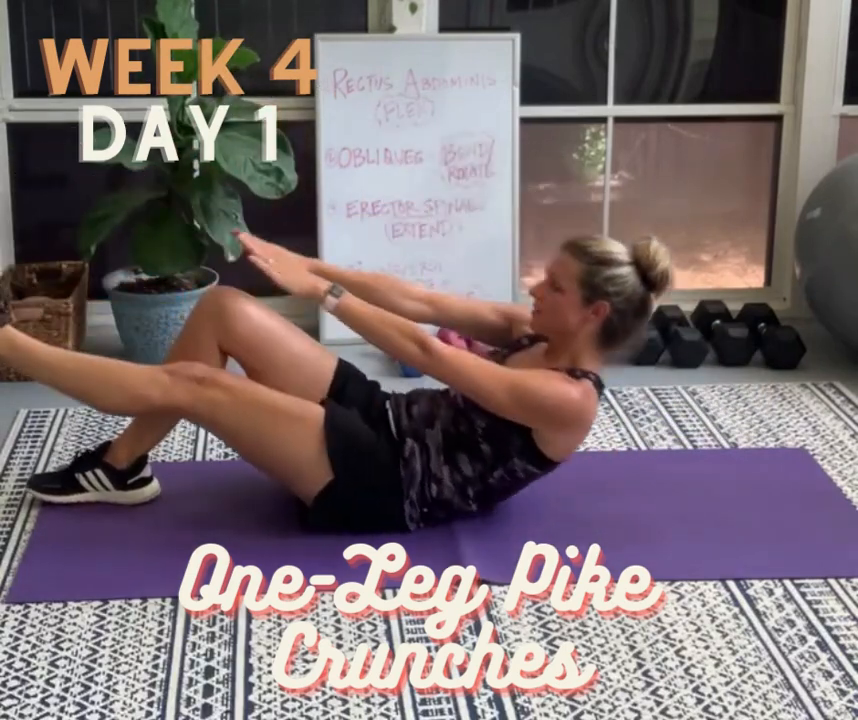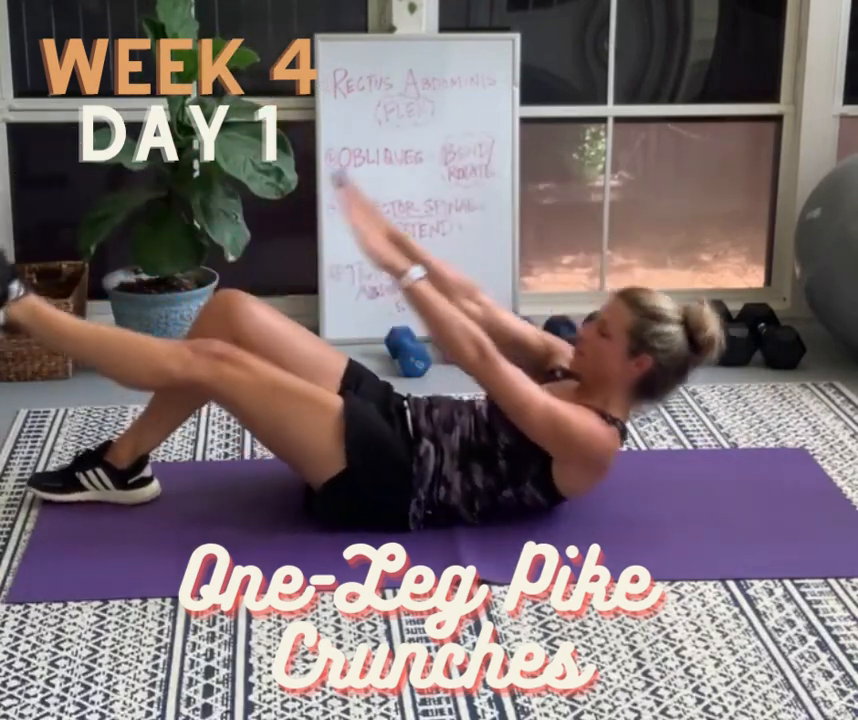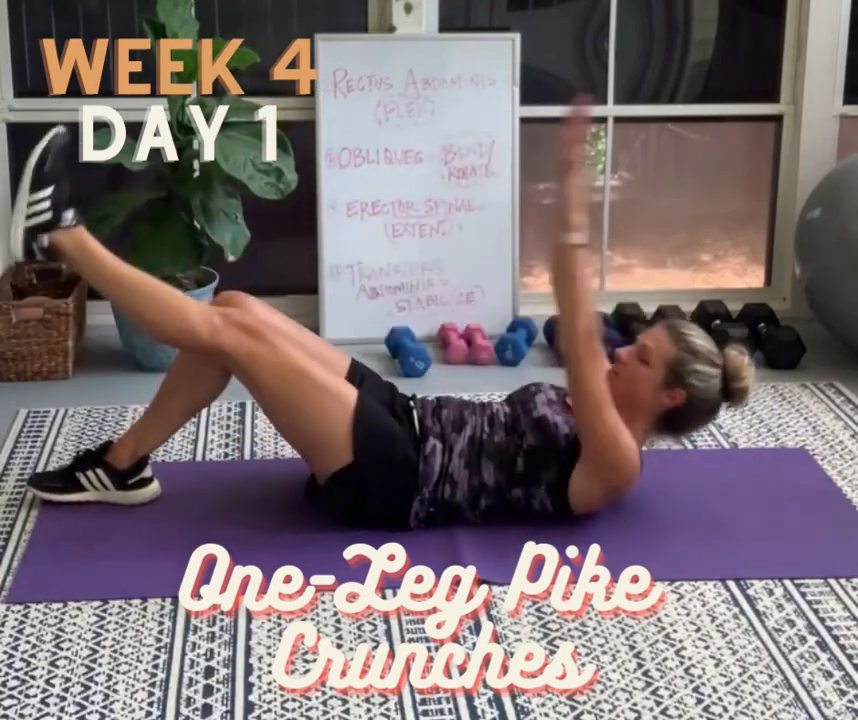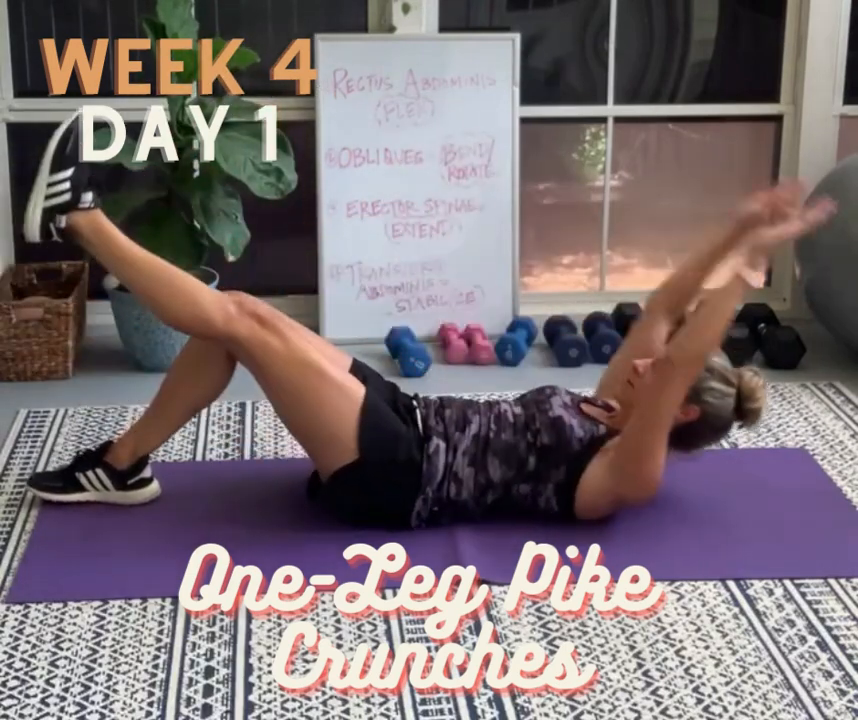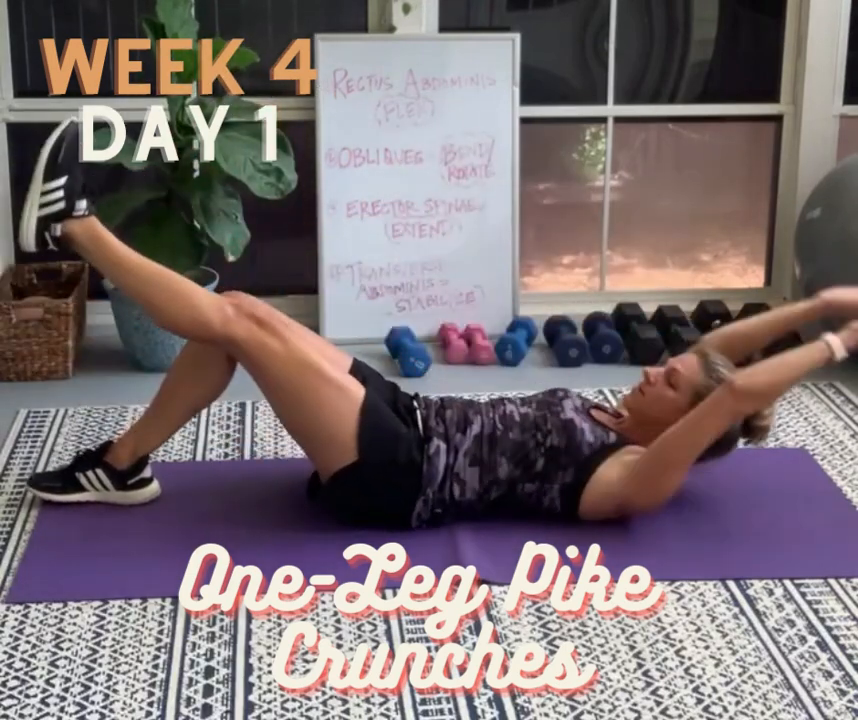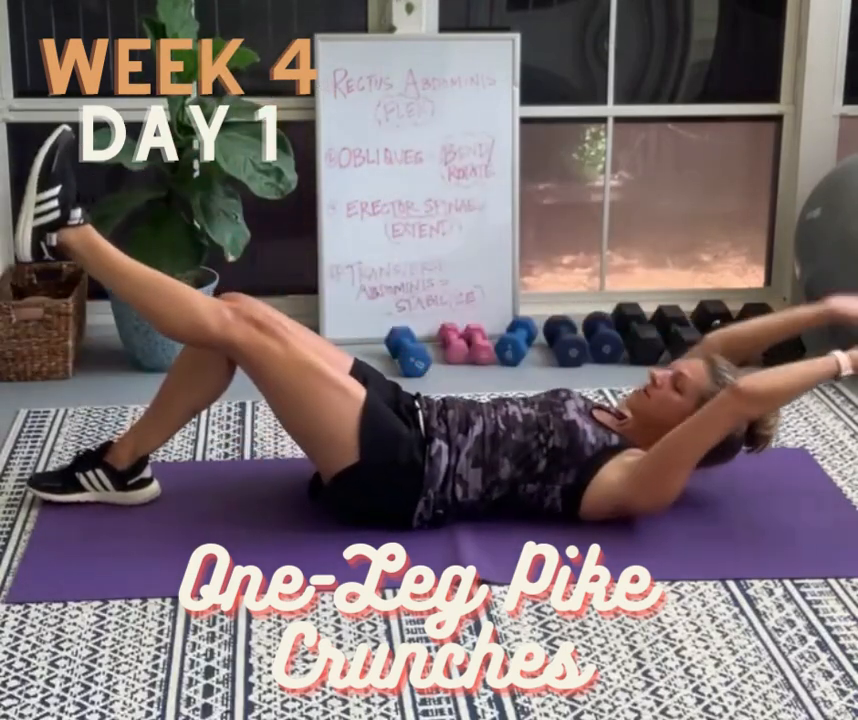
dt=0.2s
person 1, frame 1
left shoulder: (569, 401)
right shoulder: (536, 334)
left elbow: (425, 352)
right elbow: (422, 302)
left wrist: (321, 291)
right wrist: (310, 265)
left hip: (381, 484)
right hip: (380, 421)
left knee: (186, 383)
right knee: (222, 307)
right ankle: (120, 467)
person 1, frame 2
left shoulder: (593, 443)
right shoulder: (573, 366)
left elbow: (483, 362)
right elbow: (475, 306)
left wrist: (399, 269)
right wrist: (396, 239)
left hip: (387, 482)
right hip: (395, 422)
left knee: (207, 361)
right knee: (231, 308)
right ankle: (122, 467)
person 1, frame 3
left shoulder: (616, 465)
right shoulder: (599, 398)
left elbow: (581, 349)
right elbow: (571, 309)
left wrist: (574, 230)
right wrist: (576, 194)
left hip: (392, 478)
right hip: (403, 423)
left knee: (228, 332)
right knee: (236, 308)
left ankle: (61, 236)
right ankle: (122, 466)
person 1, frame 4
left shoulder: (631, 476)
right shoulder: (608, 413)
left elbow: (674, 373)
right elbow: (655, 319)
left wrist: (743, 261)
right wrist: (736, 238)
left hip: (395, 478)
right hip: (409, 424)
left knee: (236, 320)
right knee: (237, 320)
left ankle: (82, 217)
right ankle: (121, 467)
person 1, frame 5
left shoulder: (641, 480)
right shoulder: (620, 430)
left elbow: (735, 390)
right elbow: (715, 345)
left hip: (395, 476)
right hip: (409, 423)
left knee: (237, 323)
right knee: (232, 313)
left ankle: (76, 225)
right ankle: (121, 467)
person 1, frame 6
left shoulder: (641, 481)
right shoulder: (618, 428)
left elbow: (740, 397)
right elbow: (715, 345)
left hip: (397, 476)
right hip: (413, 423)
left knee: (234, 328)
right knee: (236, 308)
left ankle: (71, 235)
right ankle: (121, 467)
